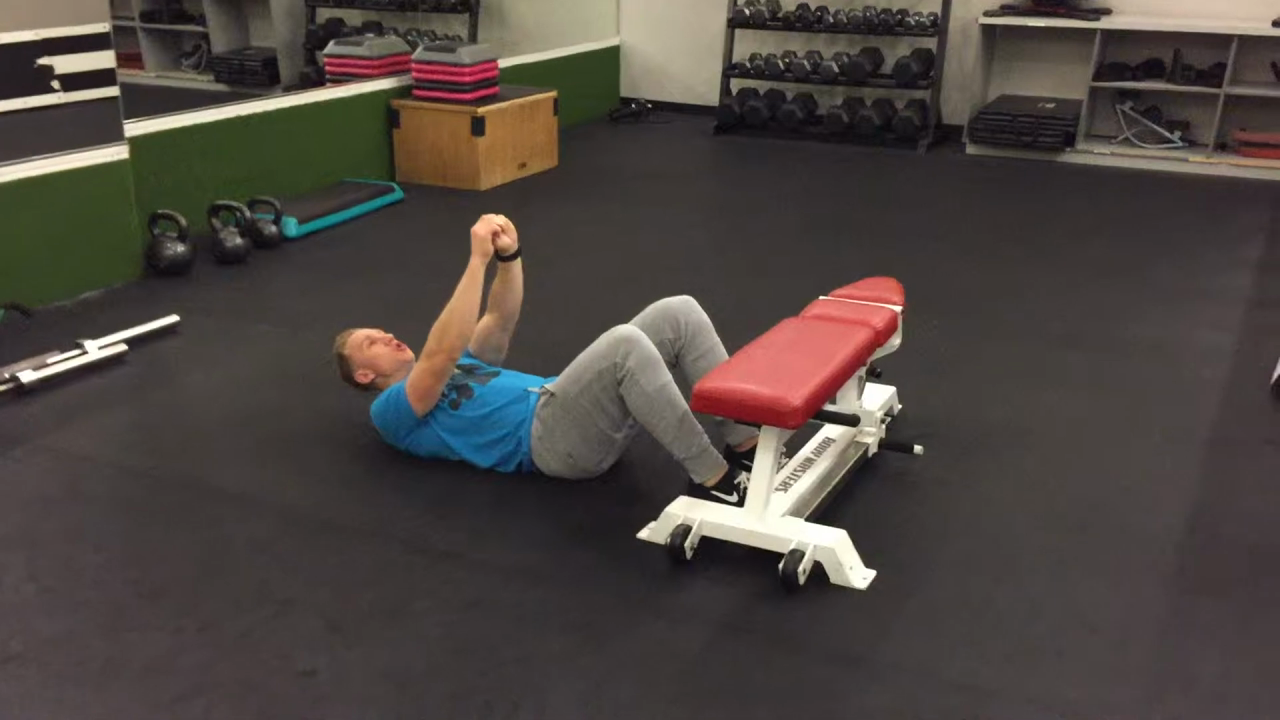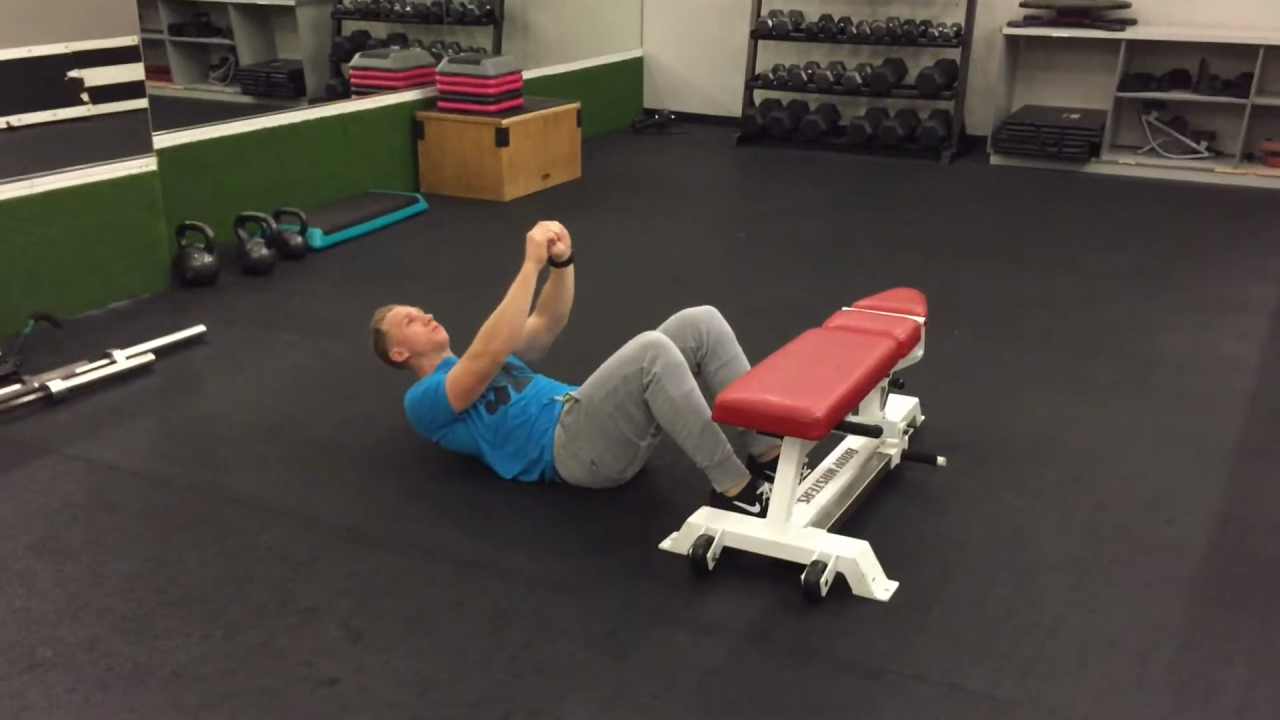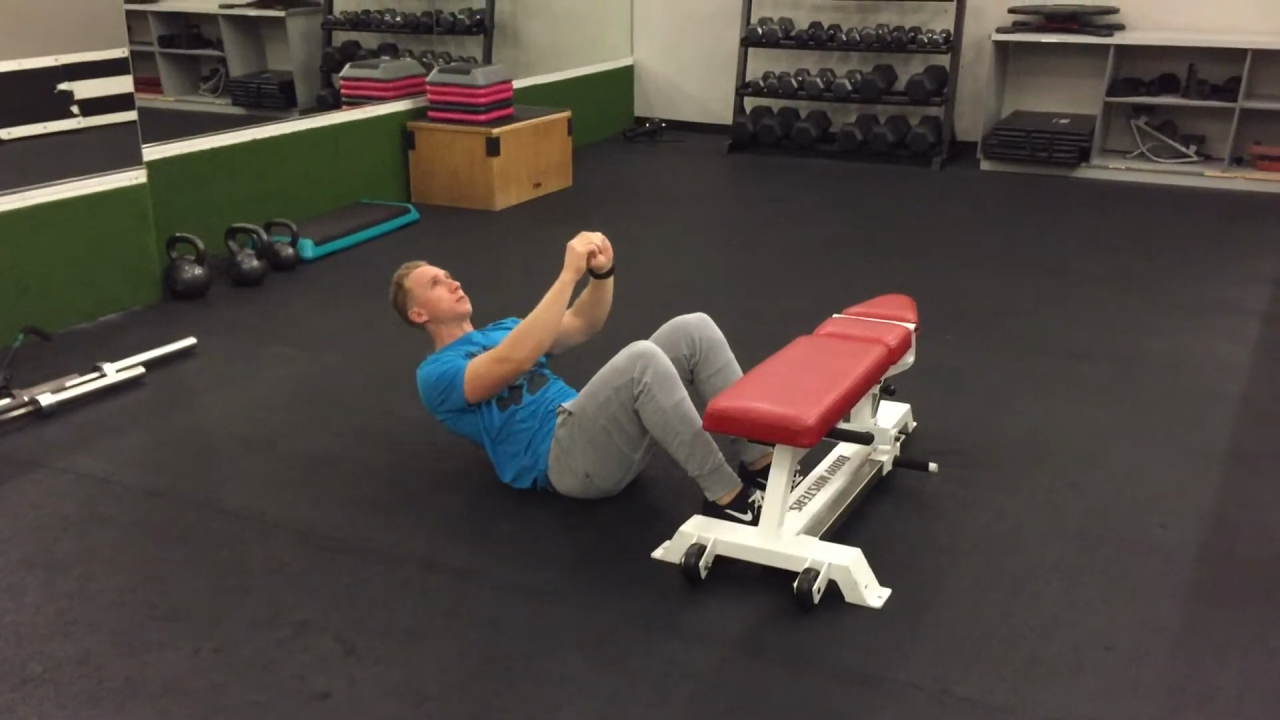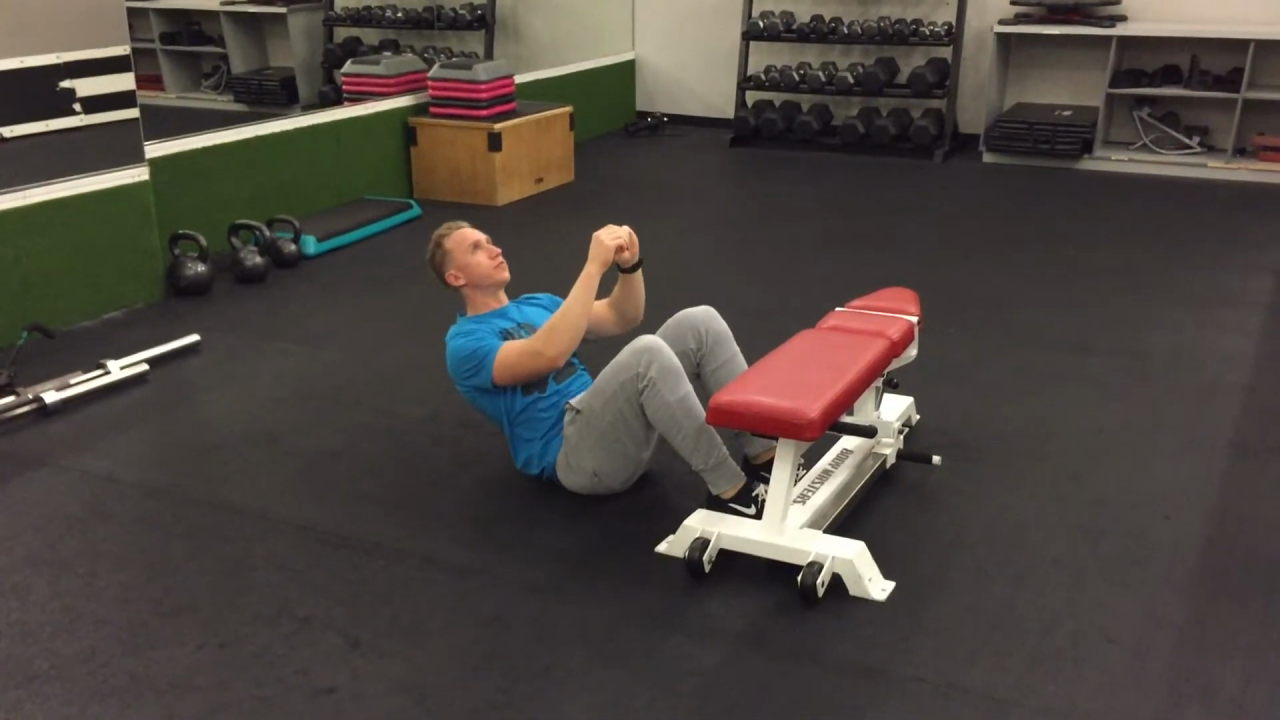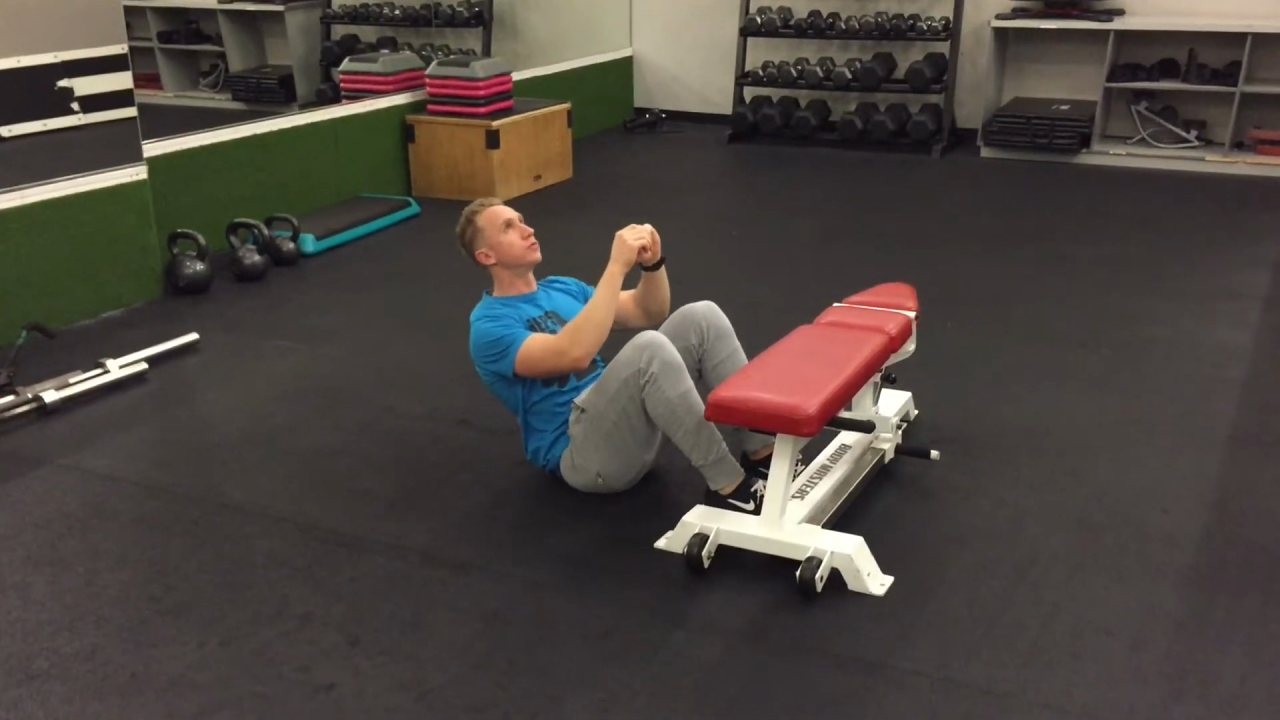
dt=0.7s
person 1, frame 1
left shoulder: (457, 371)
right shoulder: (393, 412)
left elbow: (500, 322)
right elbow: (442, 353)
left wrist: (508, 255)
right wrist: (477, 259)
left hip: (566, 408)
right hip: (550, 439)
left knee: (679, 313)
right knee: (626, 342)
left ankle: (746, 445)
right ankle: (712, 479)
person 1, frame 2
left shoulder: (476, 367)
right shoulder: (424, 402)
left elbow: (548, 323)
right elbow: (490, 354)
left wrist: (561, 260)
right wrist: (531, 264)
left hip: (592, 422)
right hip: (572, 448)
left knee: (700, 323)
right knee: (652, 349)
left ankle: (766, 456)
right ankle: (734, 489)
person 1, frame 3
left shoulder: (500, 332)
right shoulder: (437, 375)
left elbow: (583, 325)
right elbow: (517, 360)
left wrist: (601, 271)
right wrist: (569, 274)
left hip: (597, 430)
right hip: (565, 459)
left knee: (693, 330)
right knee: (642, 359)
left ankle: (760, 463)
right ankle: (727, 497)
person 1, frame 4
left shoulder: (534, 305)
right shoulder: (466, 343)
left elbow: (623, 317)
right elbow: (548, 354)
left wrist: (629, 264)
right wrist: (594, 267)
left hip: (610, 422)
right hip: (573, 454)
left knee: (699, 322)
right knee: (647, 352)
left ankle: (763, 458)
right ankle: (731, 491)
person 1, frame 5
left shoulder: (562, 289)
right shoulder: (490, 325)
left elbow: (650, 313)
right elbow: (574, 354)
left wrist: (652, 263)
right wrist: (617, 266)
left hip: (622, 414)
right hip: (582, 452)
left knee: (700, 317)
right knee: (649, 348)
left ankle: (762, 454)
right ankle: (729, 488)
